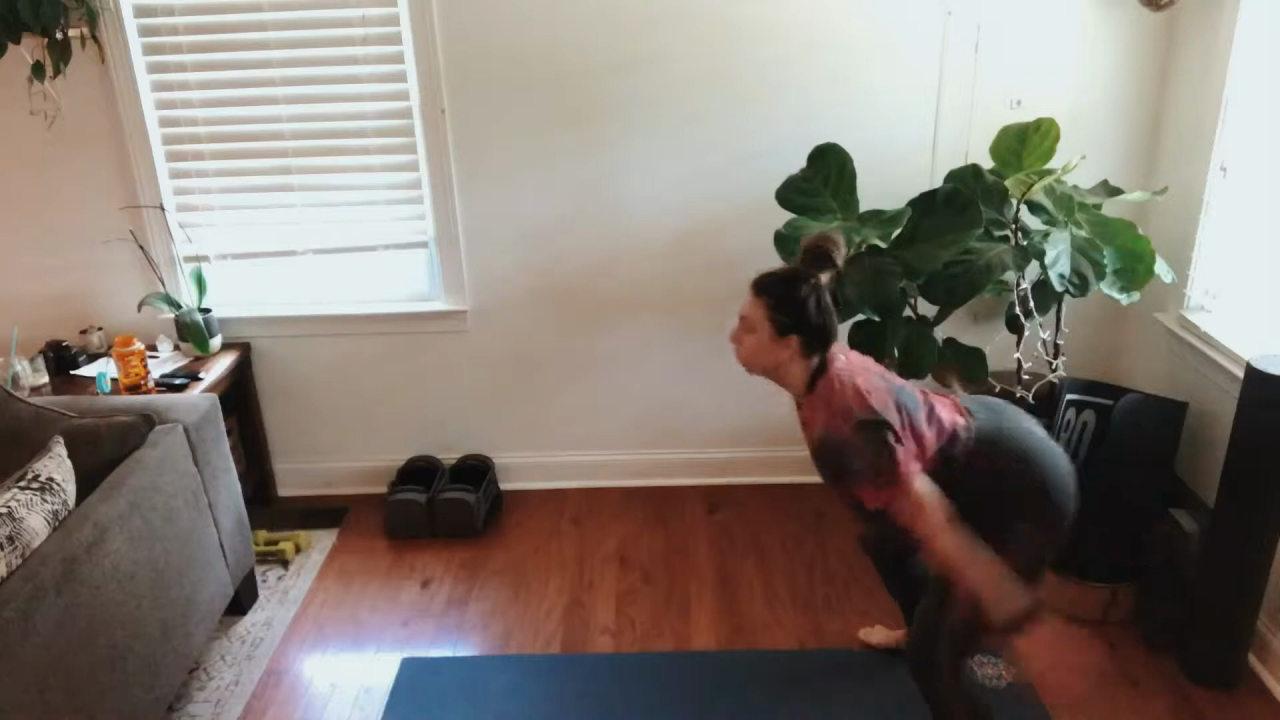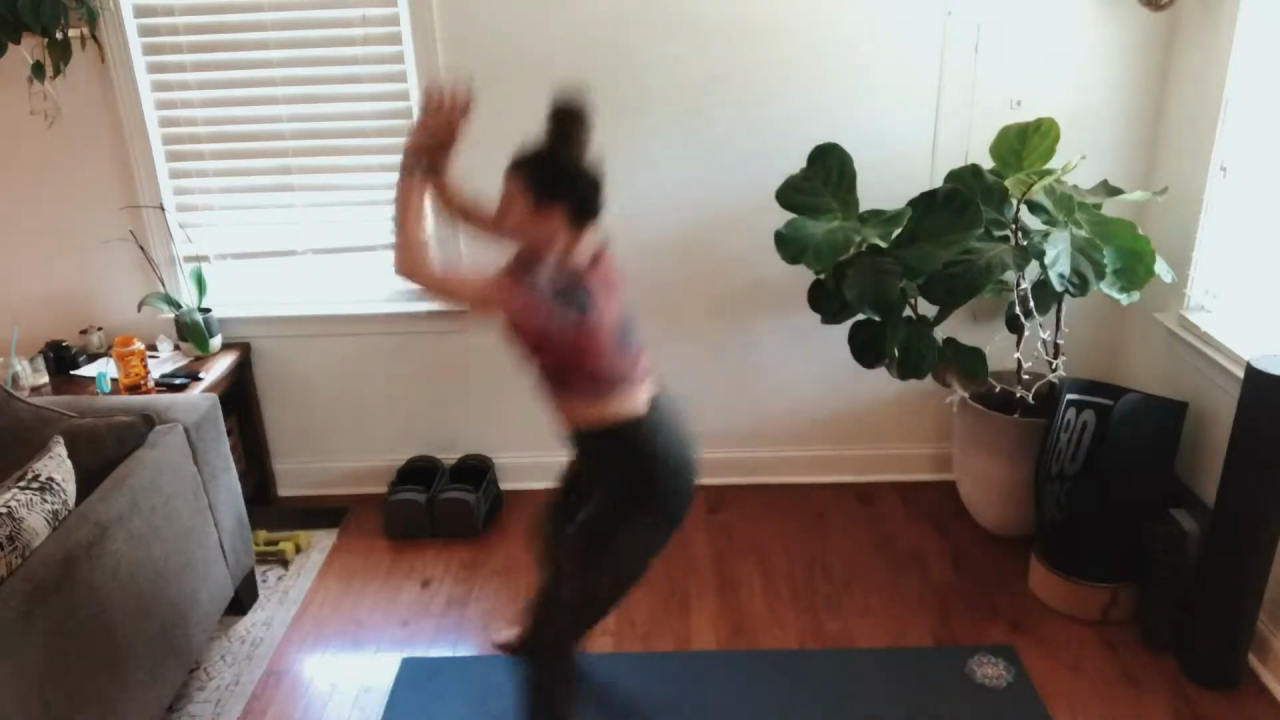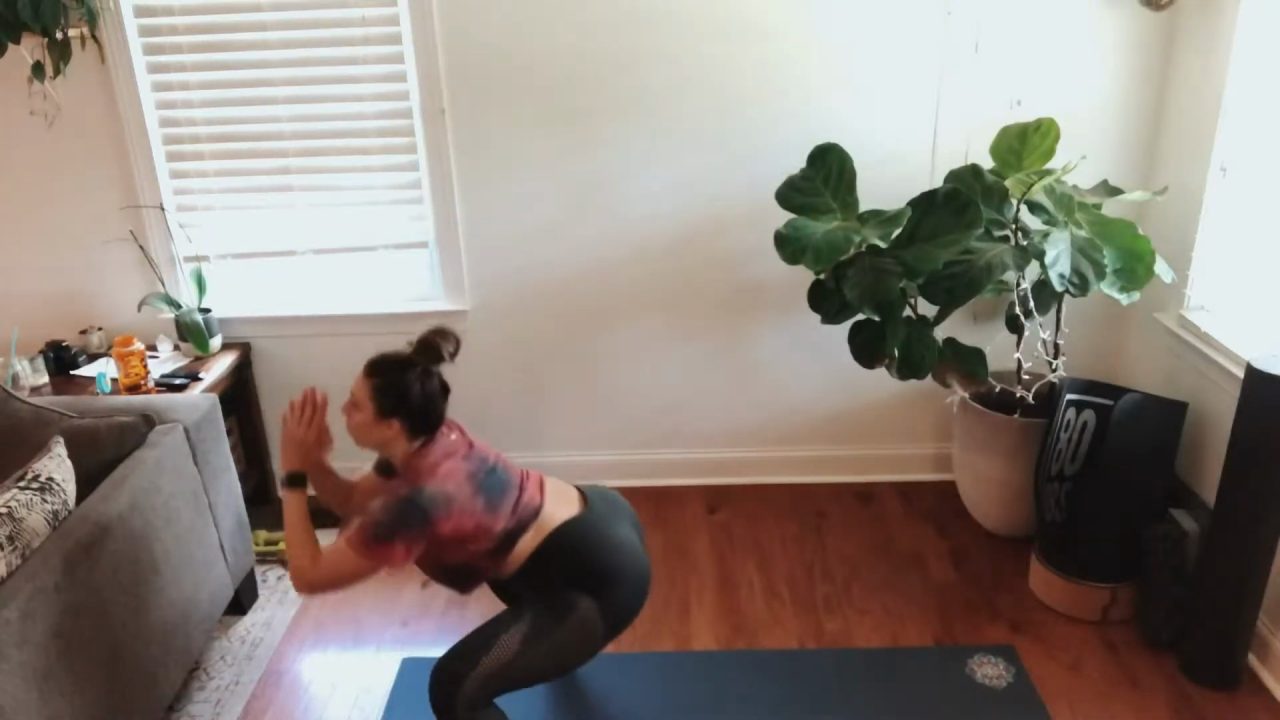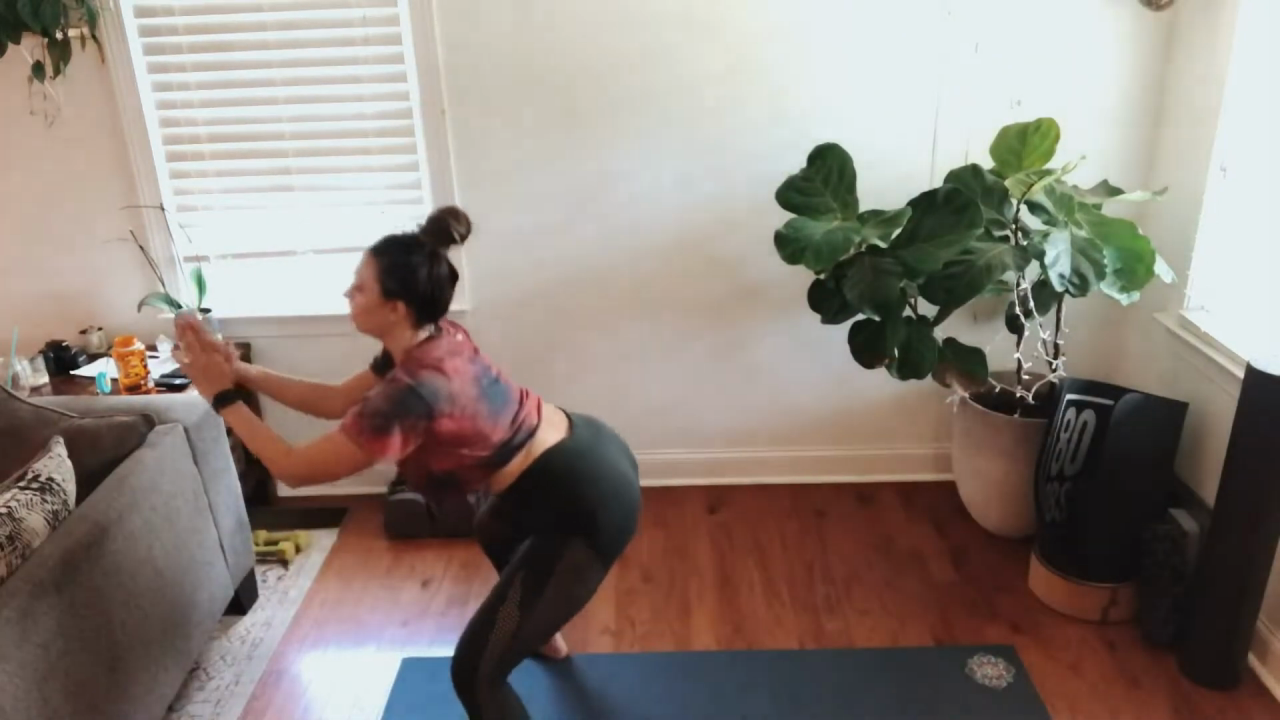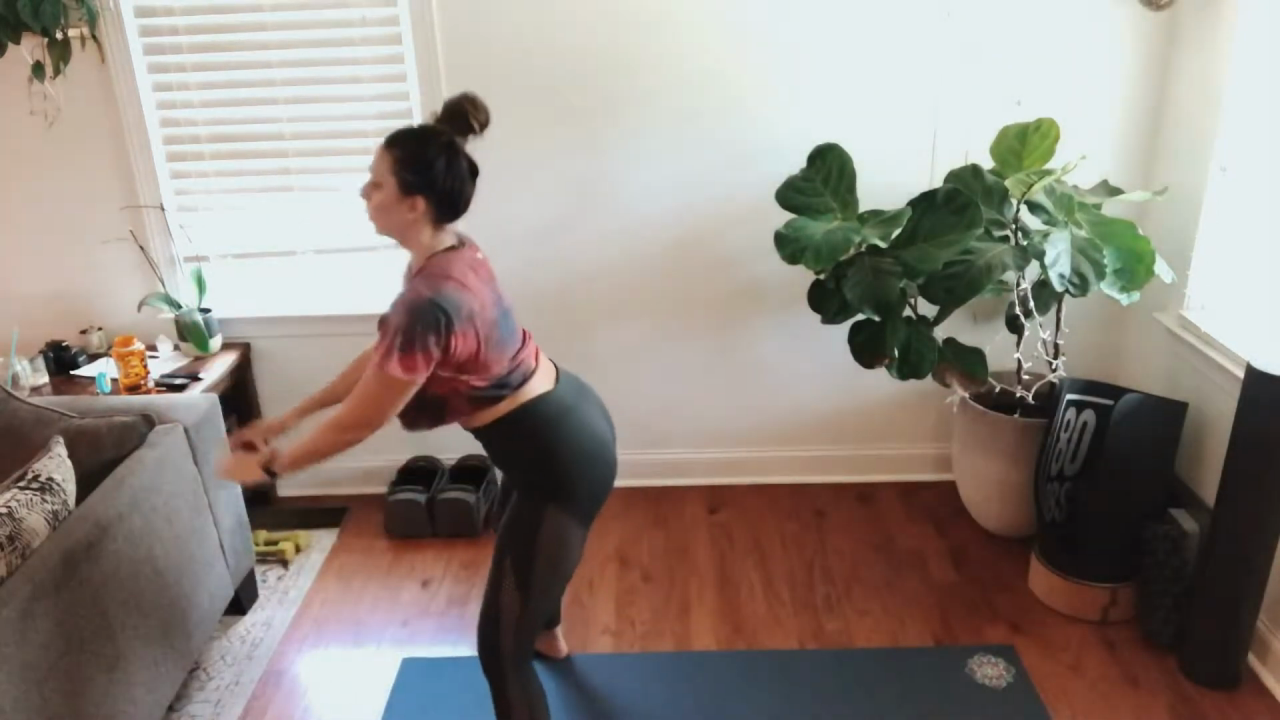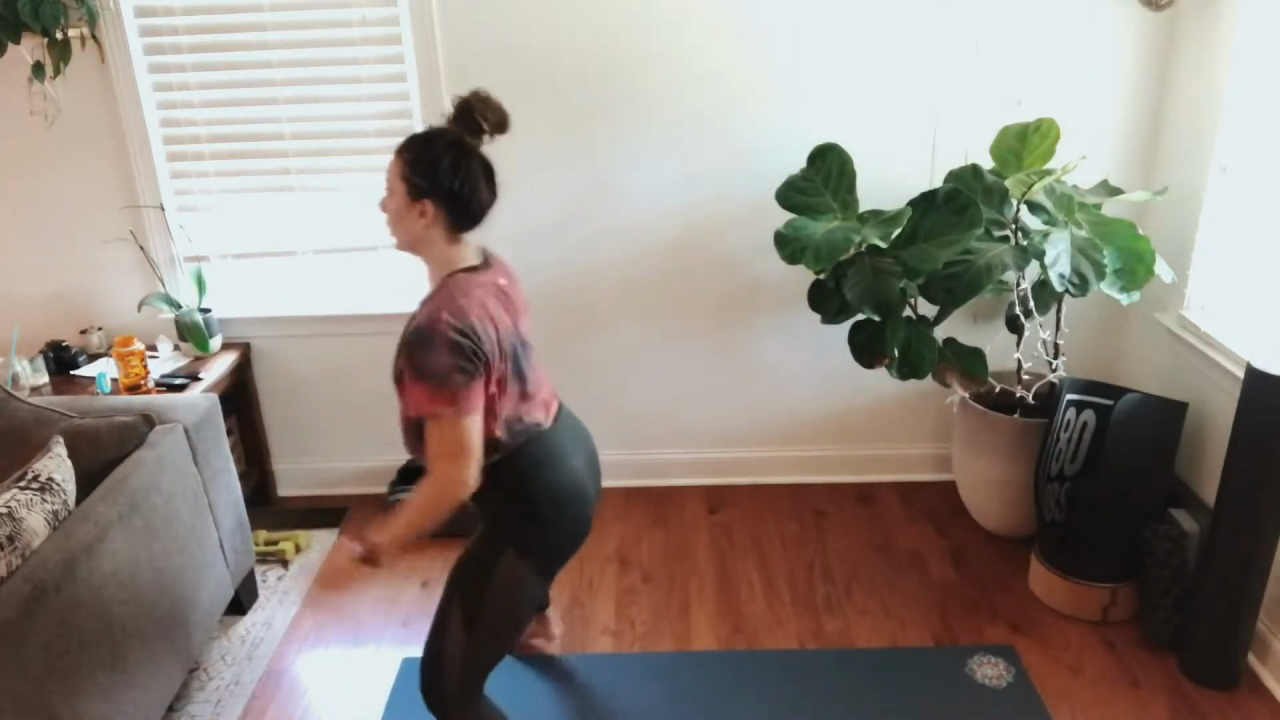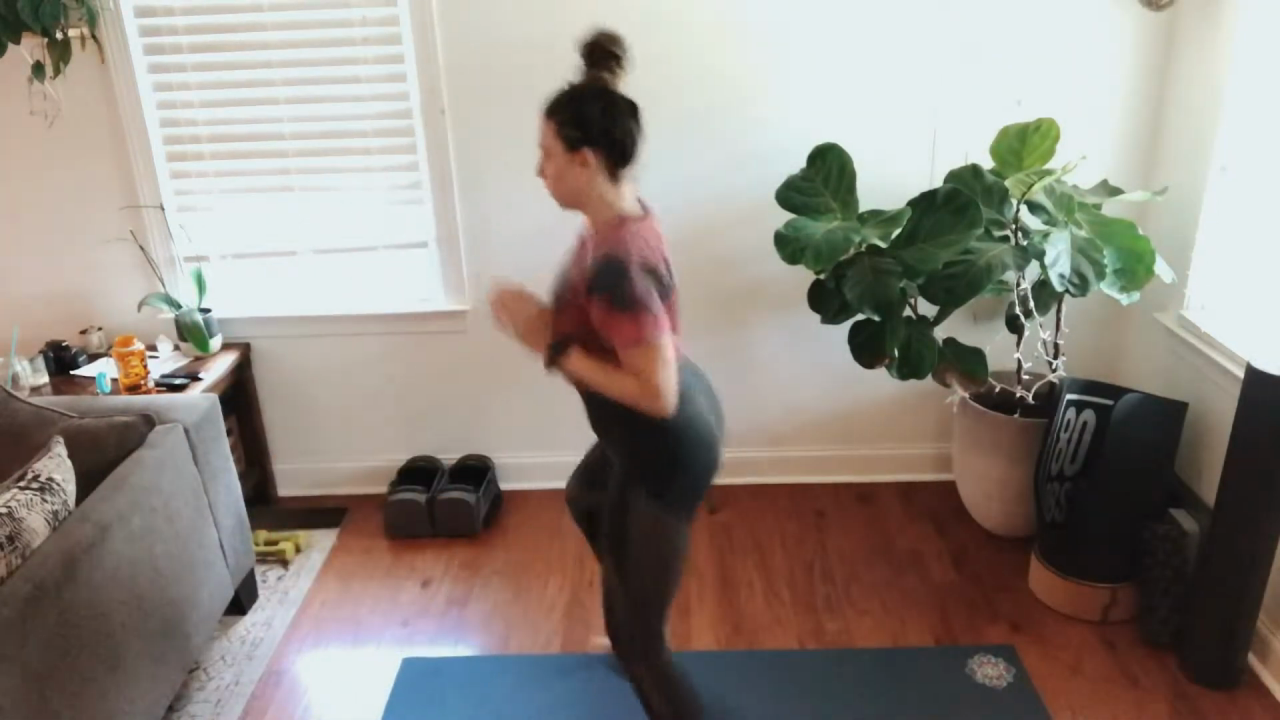
dt=0.7s
person 1, frame 1
left shoulder: (842, 422)
right shoulder: (821, 373)
left elbow: (932, 520)
left wrist: (1014, 613)
left hip: (1025, 494)
right hip: (989, 438)
left knee: (929, 659)
right knee: (882, 539)
right ankle: (926, 628)
person 1, frame 2
left shoulder: (550, 286)
right shoulder: (578, 251)
left elbow: (415, 266)
right elbow: (469, 213)
left wrist: (416, 163)
right wrist: (434, 168)
left hip: (641, 472)
right hip: (625, 443)
left knee: (549, 637)
right knee: (560, 536)
right ankle: (540, 633)
person 1, frame 3
left shoulder: (412, 500)
right shoulder: (434, 440)
left elbow: (308, 576)
right elbow: (350, 500)
left wrist: (294, 476)
right wrist: (313, 462)
left hip: (604, 578)
right ankle: (547, 645)
person 1, frame 4
left shoulder: (411, 393)
right shoulder: (435, 340)
left elbow: (295, 468)
right elbow: (336, 400)
left wrist: (223, 398)
right wrist: (240, 370)
left hip: (590, 505)
right hip: (591, 453)
left knee: (475, 671)
right knee: (494, 530)
right ankle: (542, 631)
person 1, frame 5
left shoulder: (427, 303)
right shoulder: (455, 255)
left elbow: (362, 422)
right elbow: (379, 362)
left wrist: (269, 466)
right wrist: (288, 418)
left hip: (561, 457)
right hip: (569, 417)
left knee: (500, 649)
right knee: (524, 548)
right ankle: (546, 634)
person 1, frame 6
left shoulder: (439, 329)
right shoulder: (489, 269)
left elbow: (454, 480)
left wrist: (369, 550)
left hip: (541, 497)
right hip: (568, 455)
right knee: (513, 561)
right ankle: (538, 623)
person 1, frame 7
left shoulder: (619, 264)
right shoulder: (617, 222)
left elbow: (656, 397)
left wrist: (549, 345)
right wrist: (546, 318)
left hip: (666, 455)
right hip: (645, 440)
left knee: (633, 638)
right knee: (584, 504)
right ankle: (650, 585)
